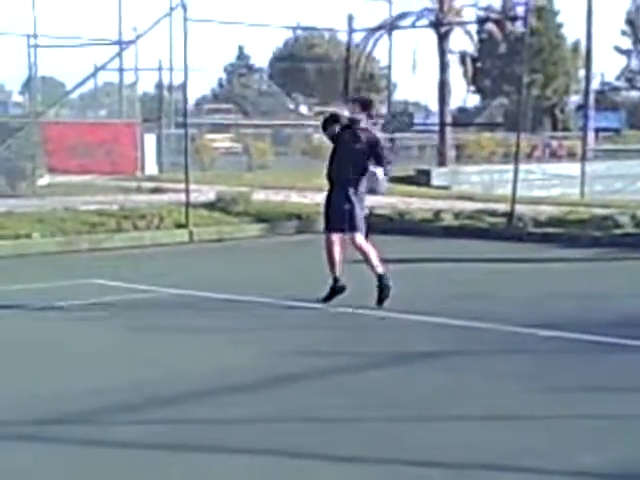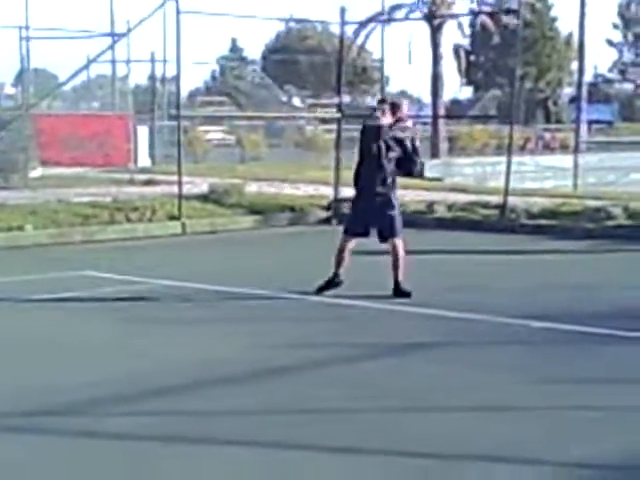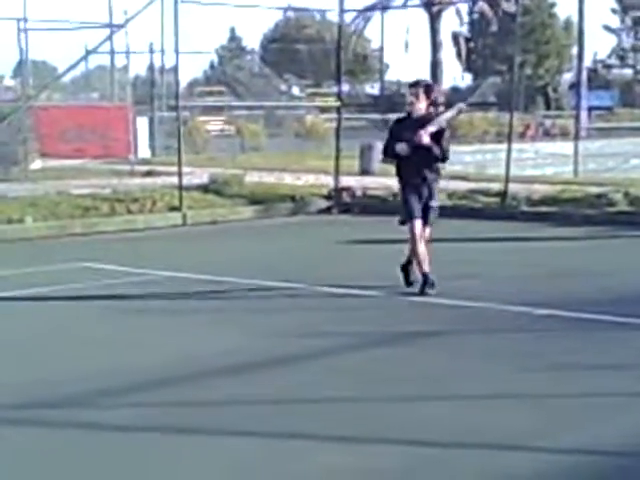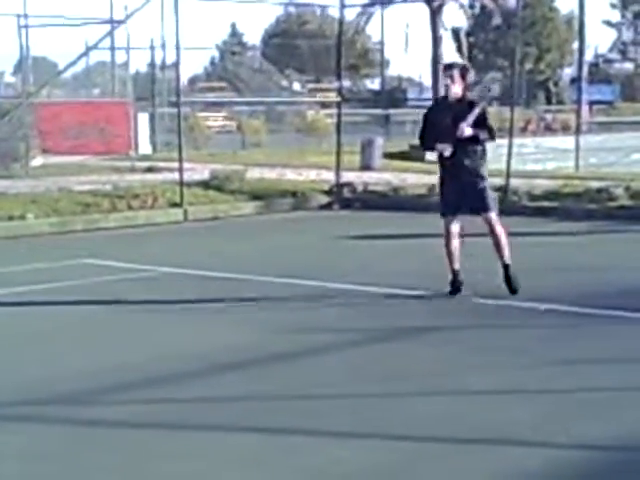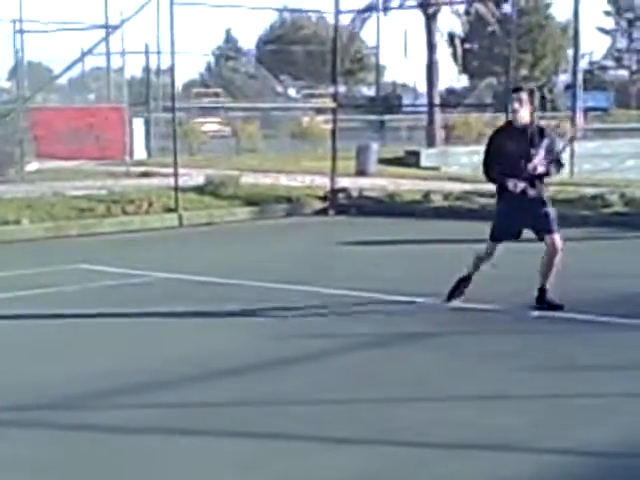
dt=0.4s
person 1, frame 1
left shoulder: (370, 138)
right shoulder: (344, 129)
left elbow: (382, 163)
right elbow: (328, 126)
right wrist: (340, 119)
left hip: (352, 193)
right hip: (335, 191)
left knee: (357, 240)
right knee: (331, 240)
left ankle: (382, 280)
right ankle: (337, 284)
person 1, frame 2
left shoulder: (399, 141)
right shoulder: (368, 132)
left elbow: (409, 168)
right elbow: (375, 130)
left wrist: (413, 145)
right wrist: (397, 127)
left hip: (385, 198)
right hip: (364, 196)
left knee: (396, 244)
right knee: (346, 243)
left ankle: (398, 285)
right ankle: (336, 277)
person 1, frame 3
right shoulder: (399, 125)
left elbow: (443, 157)
right elbow: (386, 151)
left wrist: (429, 143)
right wrist: (396, 149)
left hip: (429, 185)
right hip: (409, 185)
left knee: (424, 235)
right knee: (415, 230)
left ankle: (408, 265)
right ankle: (427, 278)
person 1, frame 4
left shoulder: (472, 107)
right shoulder: (434, 110)
left elbow: (490, 134)
right elbow: (424, 140)
left wrist: (472, 132)
right wrist: (437, 146)
left hip: (473, 173)
right hip: (449, 175)
left knee: (492, 220)
right knee: (451, 227)
left ankle: (507, 270)
right ankle: (456, 277)
person 1, frame 5
left shoulder: (542, 134)
right shoulder: (500, 135)
left elbow: (558, 164)
right elbow: (489, 169)
left wrist: (544, 168)
right wrist: (507, 181)
left hip: (536, 198)
right hip: (510, 200)
left knee: (555, 244)
right knee: (491, 249)
left ankle: (542, 294)
right ankle: (465, 280)
